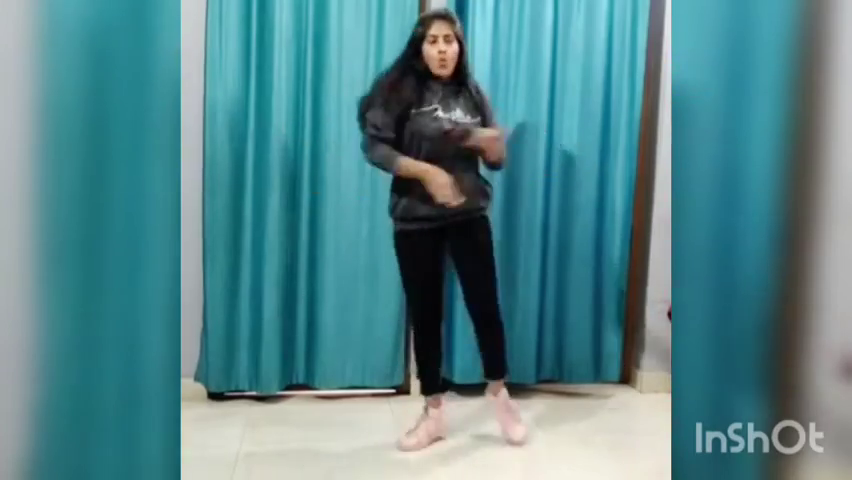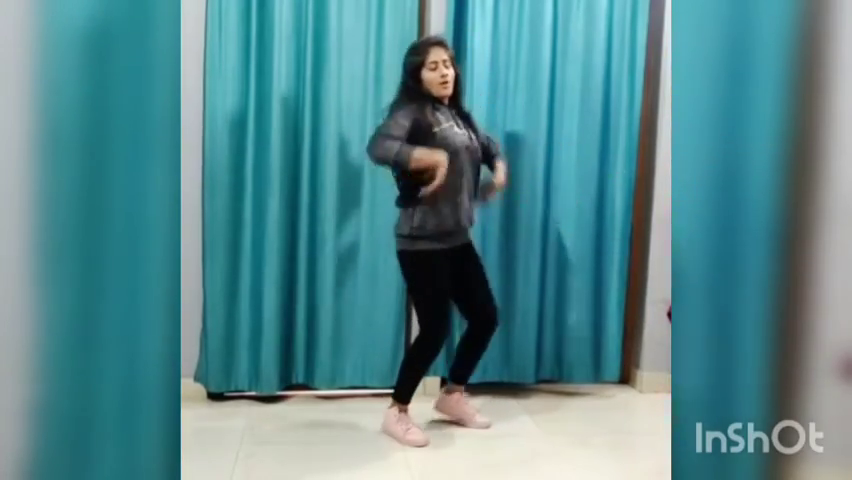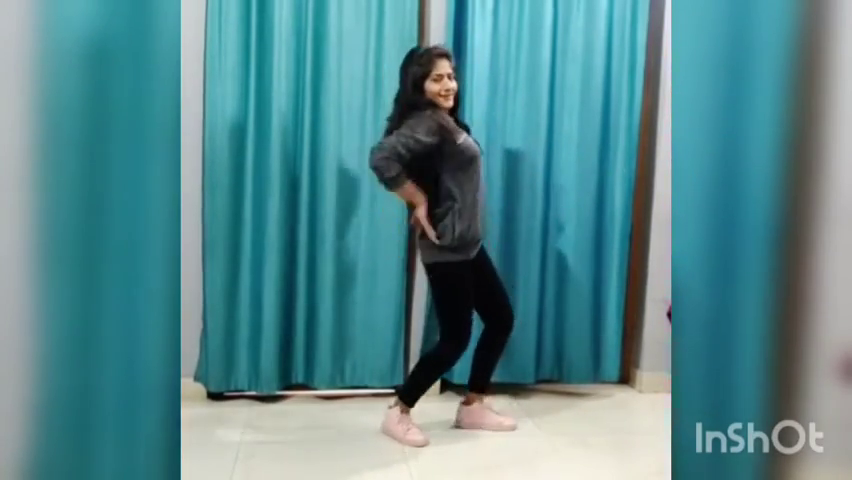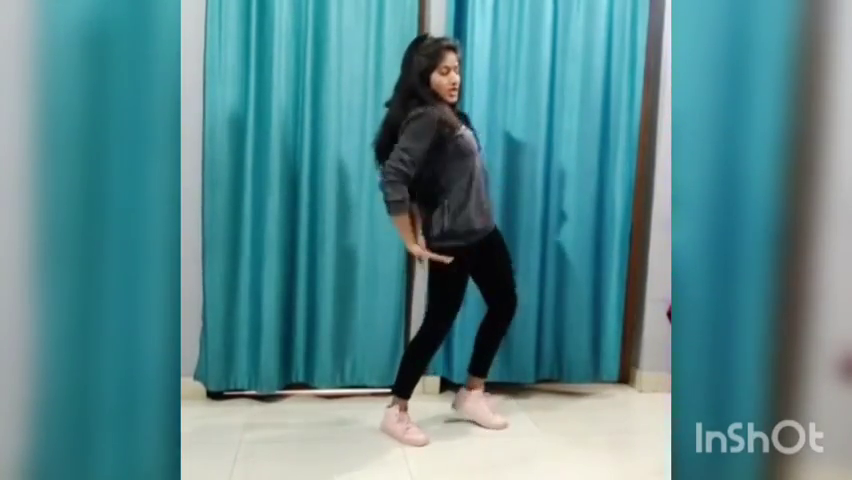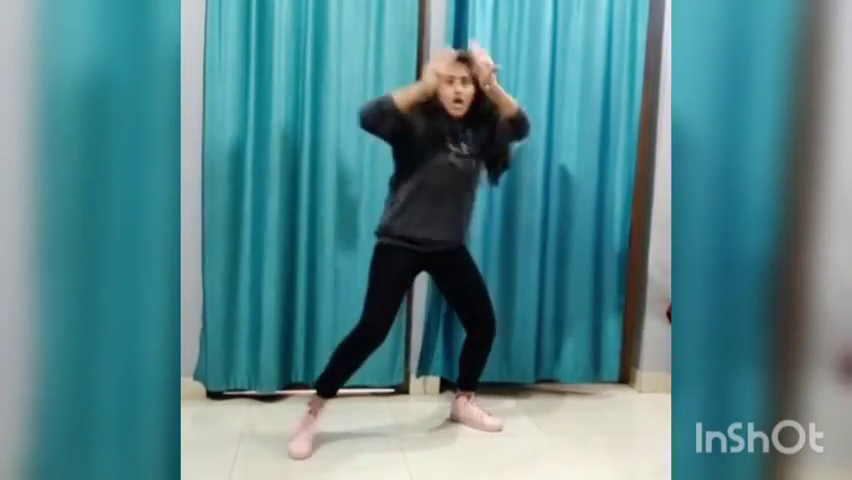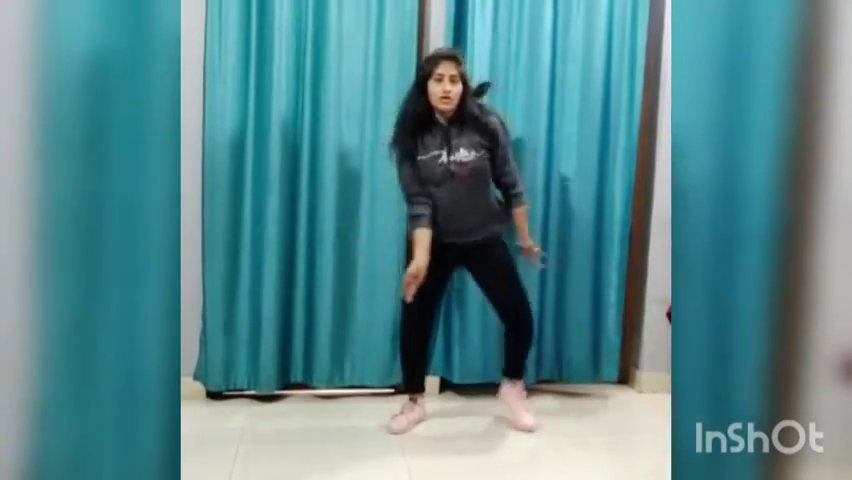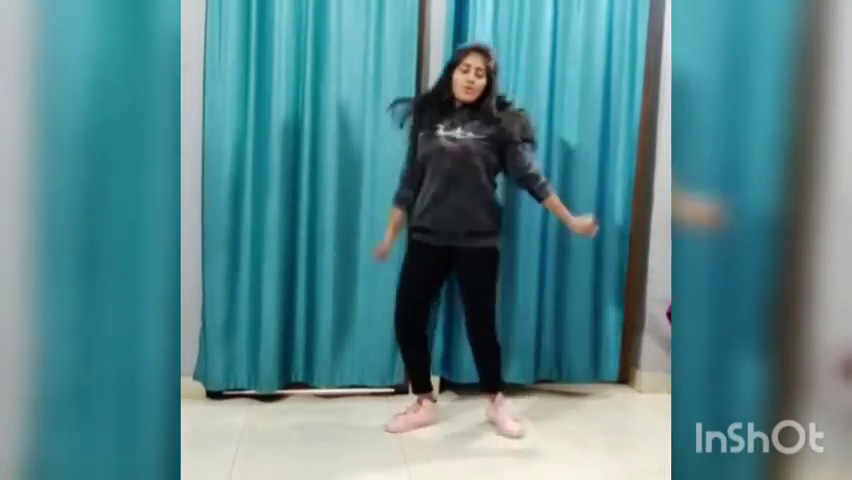
dt=0.7s
person 1, frame 1
left shoulder: (471, 94)
right shoulder: (397, 90)
left elbow: (495, 158)
right elbow: (377, 148)
left wrist: (489, 145)
right wrist: (427, 171)
left hip: (467, 213)
right hip: (414, 219)
left knee: (484, 303)
right knee: (424, 312)
left ankle: (499, 393)
right ankle: (433, 412)
person 1, frame 2
left shoulder: (459, 116)
right shoulder: (410, 112)
left elbow: (489, 150)
right elbow: (380, 147)
left wrist: (499, 172)
right wrist: (431, 157)
left hip: (456, 239)
right hip: (420, 241)
left knee: (486, 316)
right knee: (434, 327)
left ankle: (453, 396)
right ankle: (397, 413)
person 1, frame 3
left shoulder: (444, 123)
right shoulder: (425, 122)
right elbow: (382, 157)
left wrist: (423, 199)
right wrist: (417, 200)
left hip: (467, 246)
right hip: (446, 250)
left knee: (501, 317)
right knee: (455, 337)
left ankle: (472, 407)
right ankle: (398, 414)
person 1, frame 4
left shoulder: (448, 115)
right shoulder: (425, 119)
right elbow: (394, 180)
right wrist: (411, 241)
left hip: (481, 229)
right hip: (450, 239)
left knee: (504, 304)
right knee: (438, 322)
left ankle: (471, 394)
right ankle: (396, 411)
person 1, frame 5
left shoulder: (481, 131)
right shoulder: (413, 125)
left elbow: (520, 128)
right elbow: (369, 118)
left wrist: (491, 86)
right wrist: (426, 85)
left hip: (450, 247)
right hip: (400, 245)
left knee: (483, 325)
right knee: (371, 330)
left ankle: (463, 401)
right ankle: (312, 413)
person 1, frame 6
left shoulder: (485, 127)
right shoulder: (411, 137)
left elbow: (510, 185)
right elbow: (418, 202)
left wrist: (525, 238)
right wrist: (420, 257)
left hip: (484, 240)
right hip: (433, 242)
left knee: (520, 316)
right knee: (415, 322)
left ankle: (512, 389)
right ankle: (414, 402)
person 1, frame 7
left shoulder: (499, 120)
right shoulder: (425, 114)
left elbow: (529, 174)
right elbow: (410, 181)
left wrist: (569, 217)
right wrist: (390, 235)
left hip: (478, 242)
right hip: (427, 239)
left knee: (481, 326)
right knee: (408, 320)
left ankle: (496, 401)
right ankle: (424, 402)
